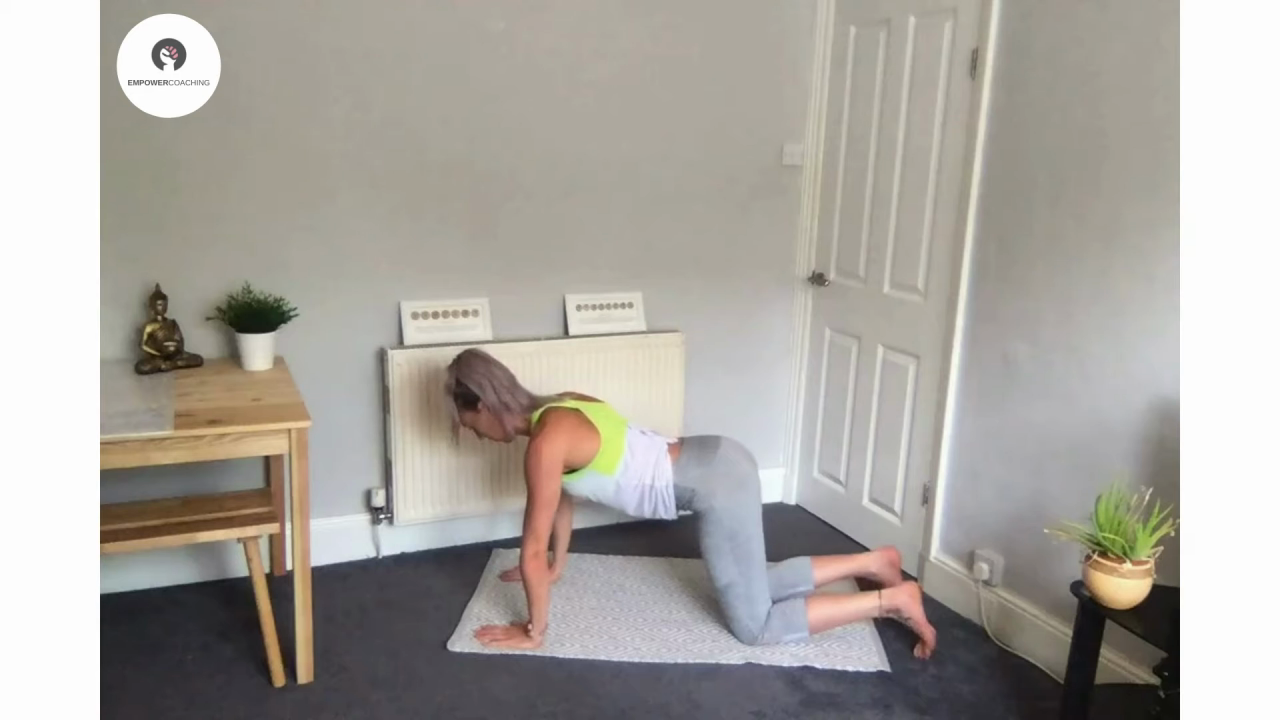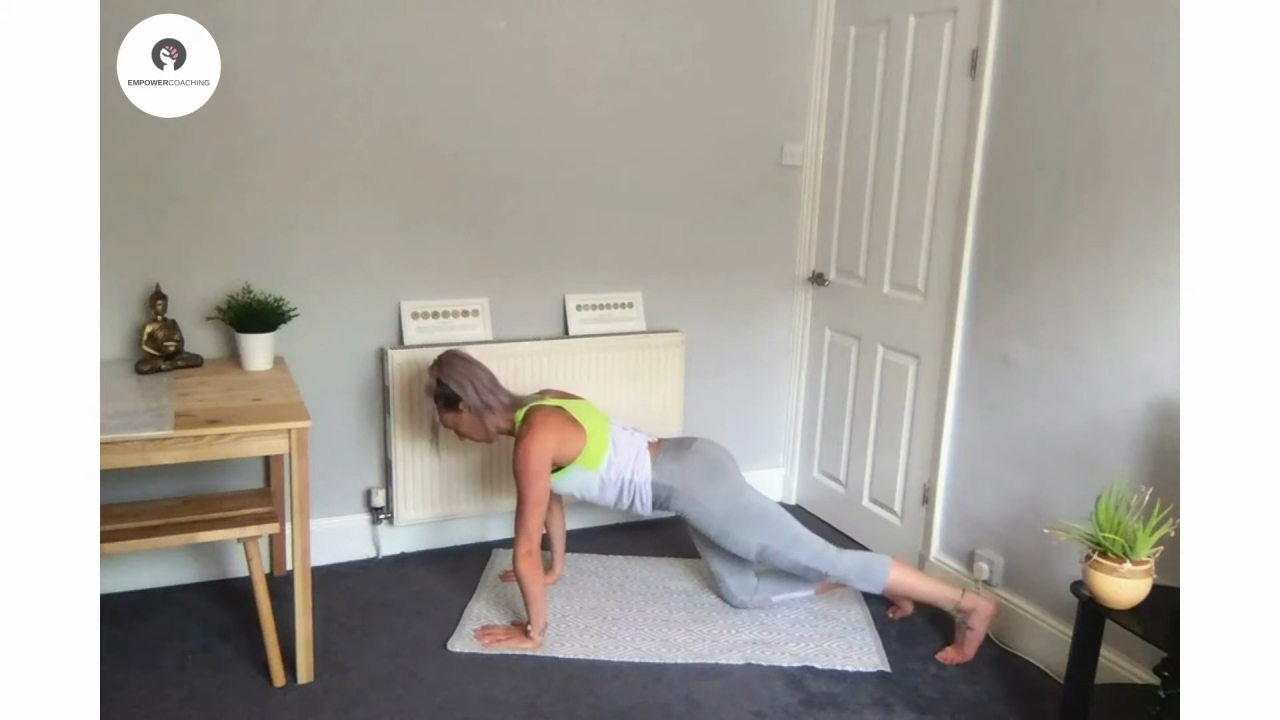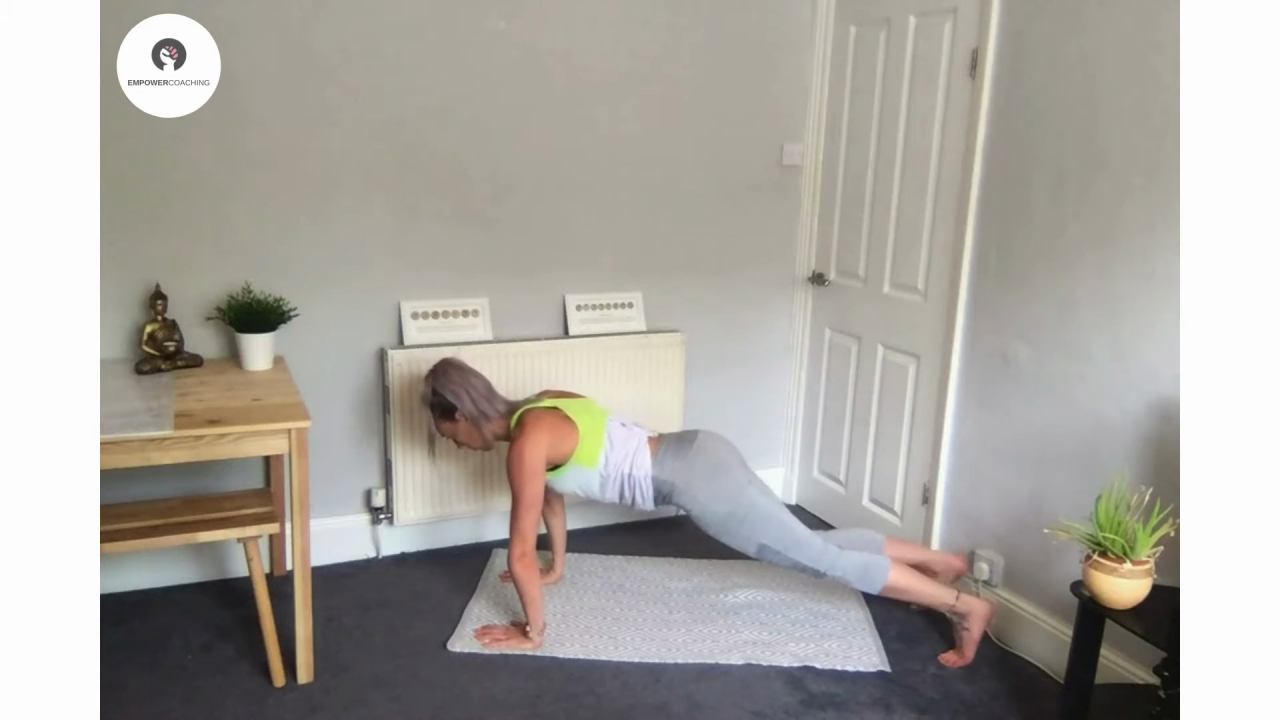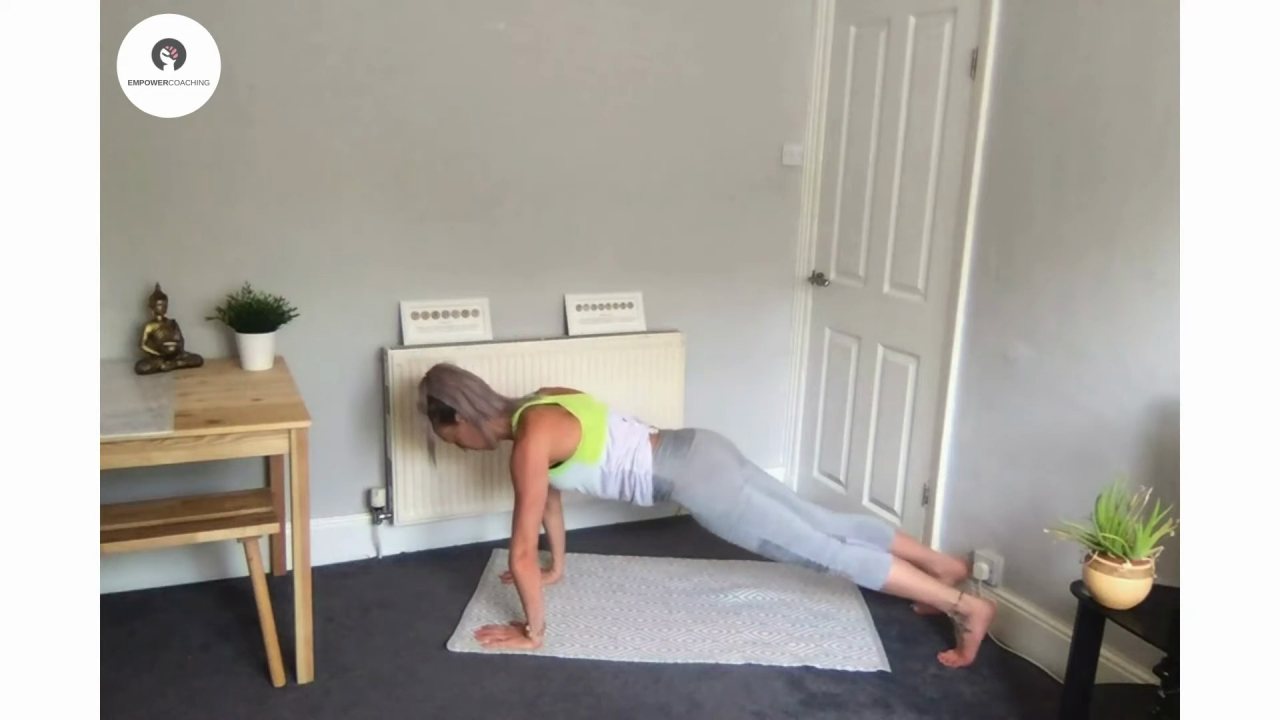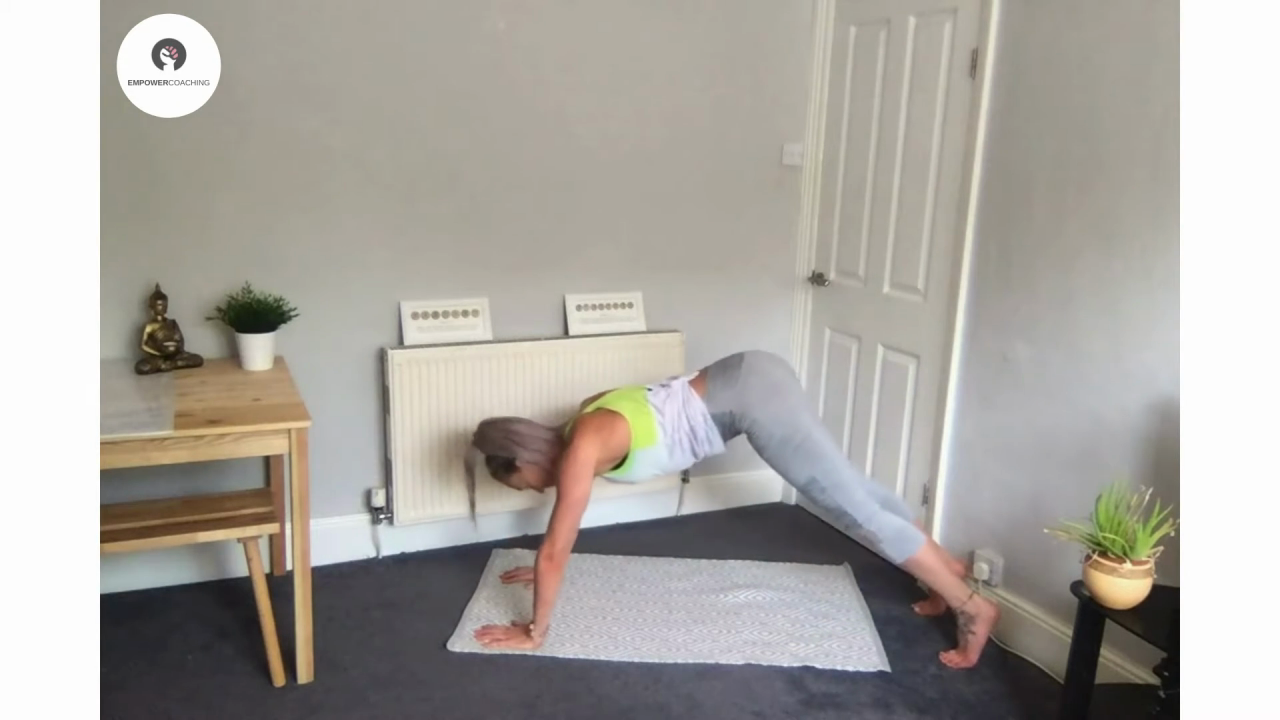
dt=1s
person 1, frame 1
left shoulder: (545, 441)
right shoulder: (559, 408)
left elbow: (533, 549)
right elbow: (563, 494)
left wrist: (534, 630)
right wrist: (555, 568)
left hip: (717, 485)
right hip: (717, 462)
left knee: (753, 626)
right knee: (751, 587)
left ankle: (893, 601)
right ankle: (870, 562)
person 1, frame 2
left shoulder: (531, 440)
right shoulder: (542, 404)
left elbow: (524, 548)
right elbow: (552, 494)
left wrist: (534, 629)
right wrist: (556, 568)
left hip: (694, 482)
right hip: (692, 465)
left knee: (821, 558)
right knee: (743, 592)
left ankle: (969, 605)
right ankle: (874, 583)
person 1, frame 3
left shoulder: (525, 443)
right shoulder: (540, 407)
left elbow: (520, 552)
right elbow: (552, 493)
left wrist: (533, 630)
right wrist: (557, 568)
left hip: (697, 480)
right hip: (701, 453)
left knee: (818, 557)
right knee: (807, 544)
left ankle: (964, 608)
right ankle: (939, 562)
person 1, frame 4
left shoulder: (529, 440)
right shoulder: (541, 403)
left elbow: (522, 551)
right elbow: (551, 492)
left wrist: (533, 630)
right wrist: (557, 567)
left hip: (694, 479)
right hip: (698, 453)
left knee: (826, 551)
right knee: (825, 523)
left ankle: (966, 606)
right ankle: (945, 567)
person 1, frame 5
left shoulder: (580, 450)
right shoulder: (579, 429)
left elbow: (552, 553)
left wrist: (534, 633)
right wrist: (547, 568)
left hip: (750, 396)
right hip: (748, 379)
left knee: (857, 508)
right knee: (856, 490)
left ankle: (972, 607)
right ankle: (948, 568)
